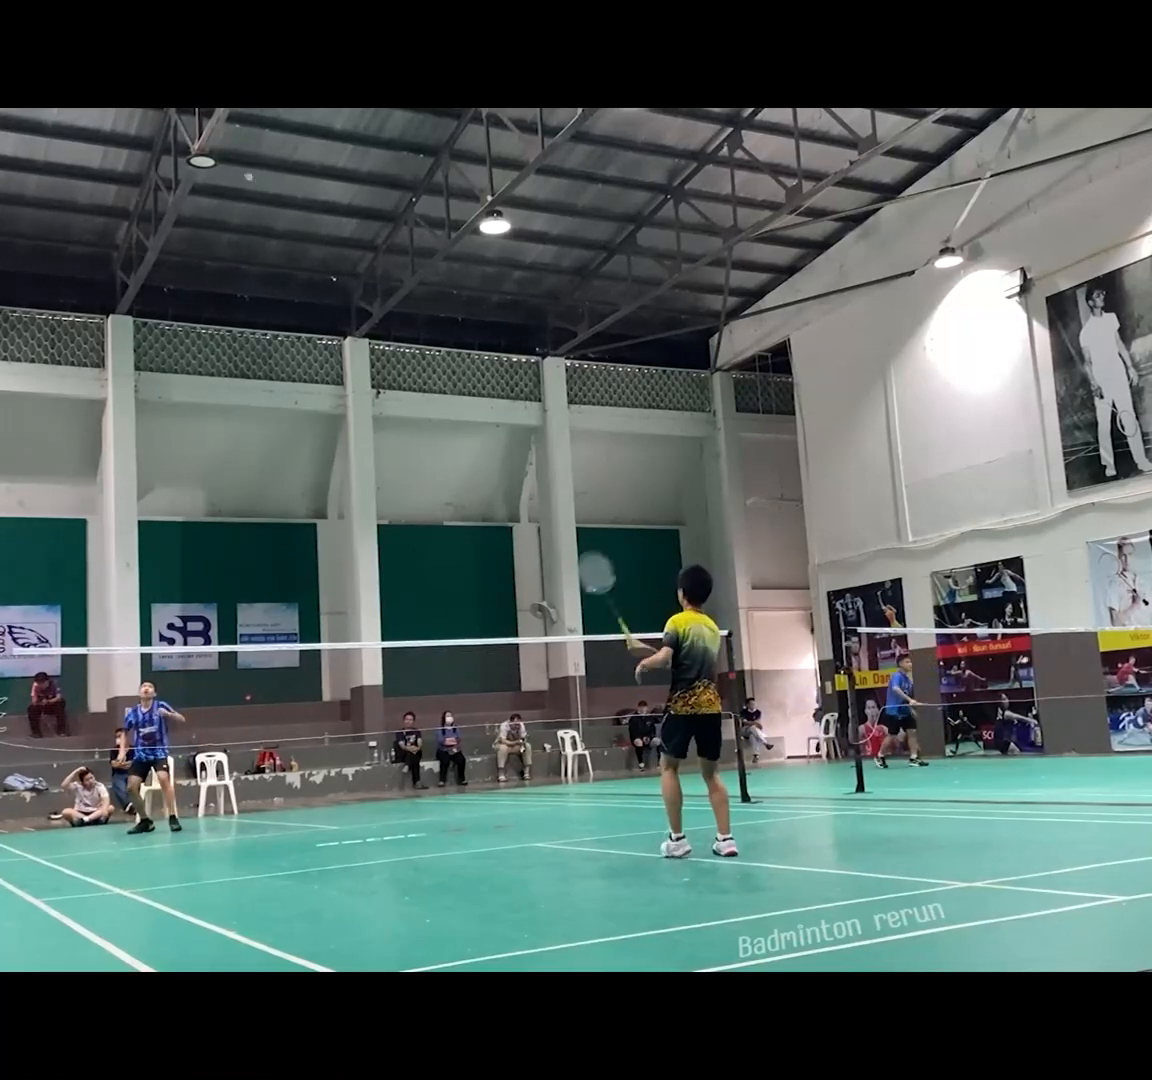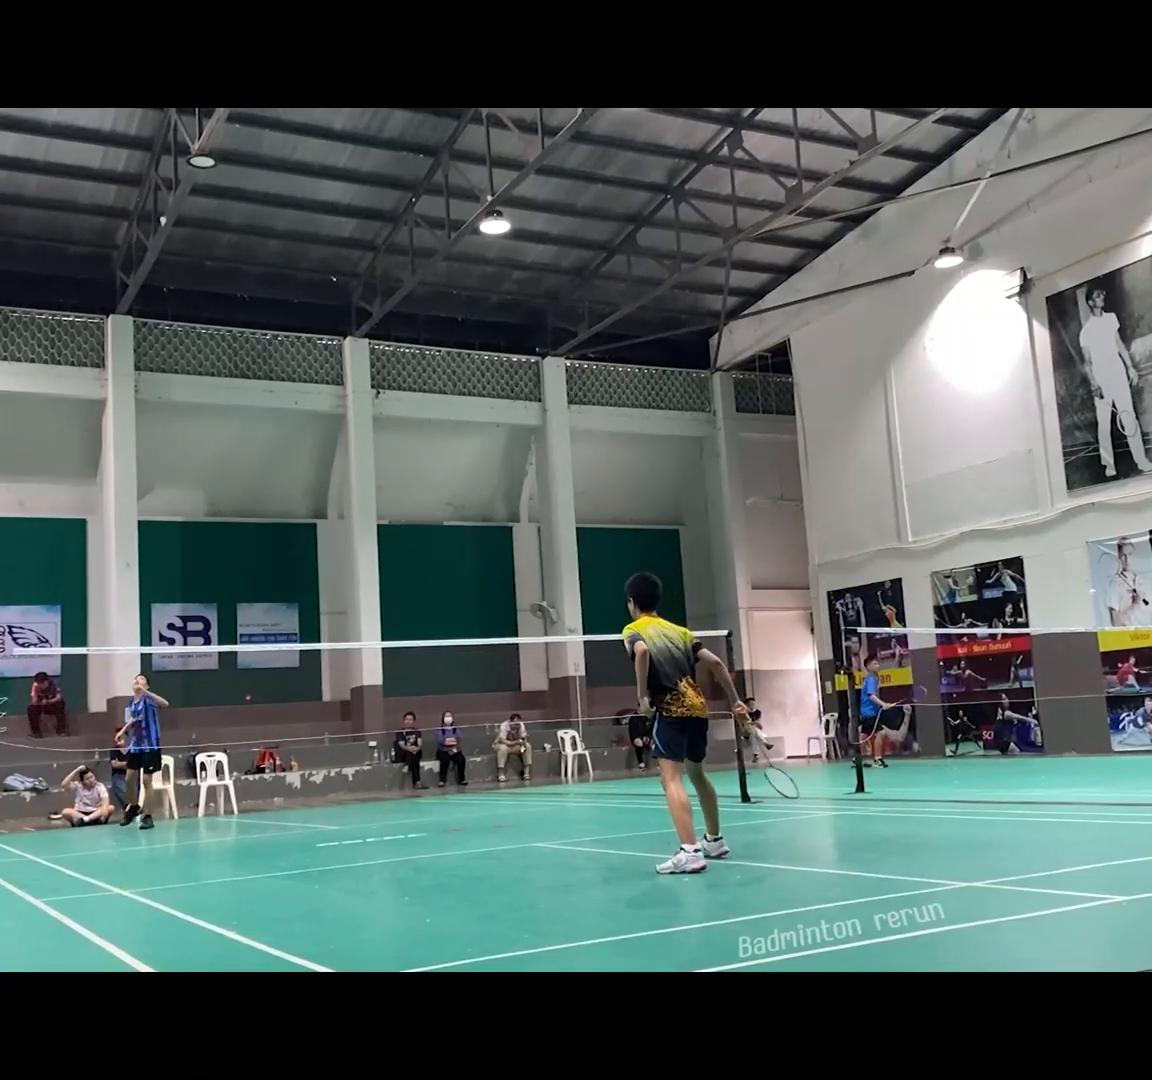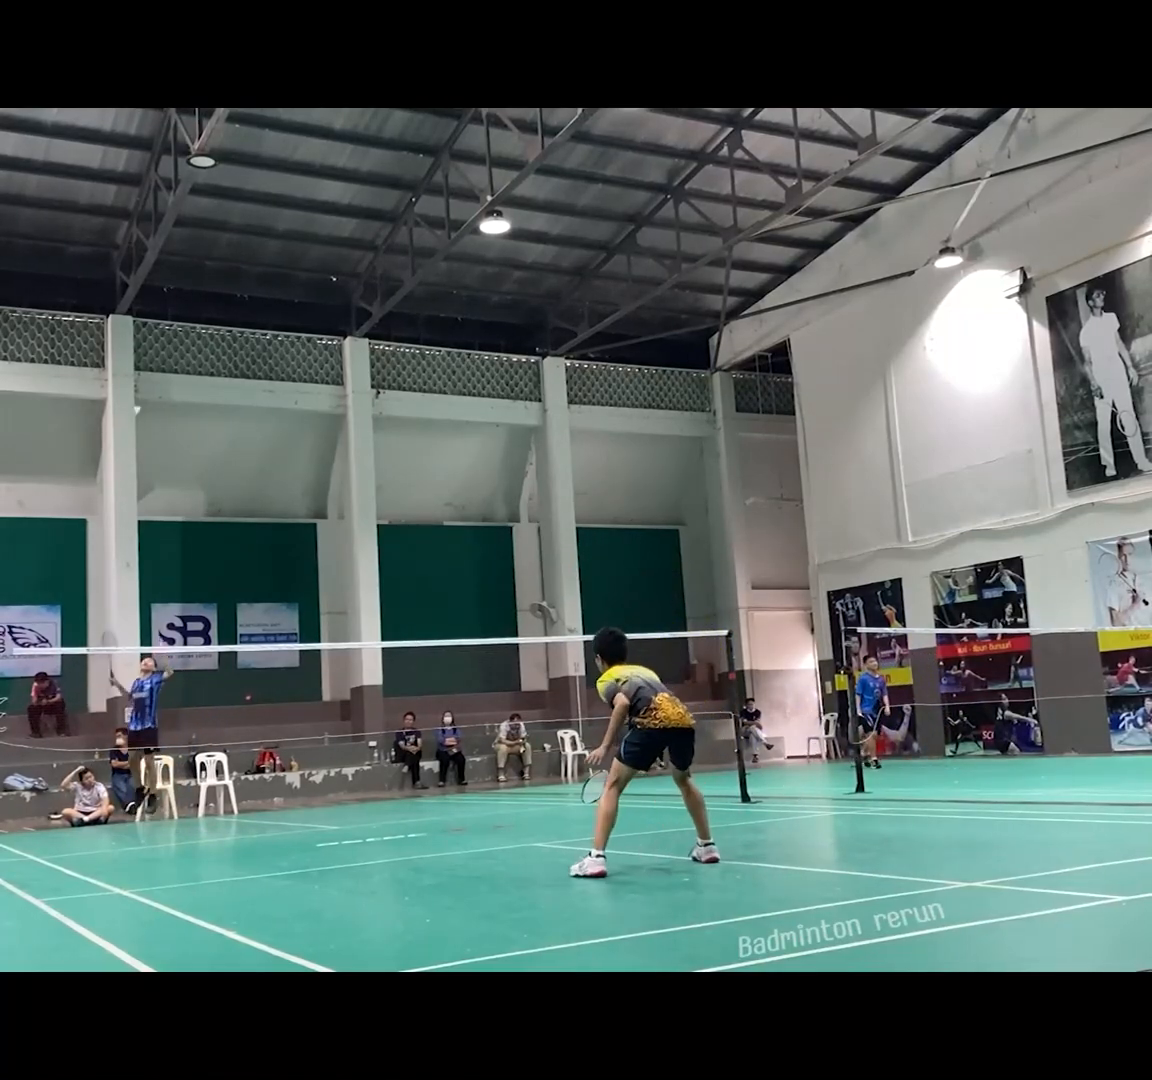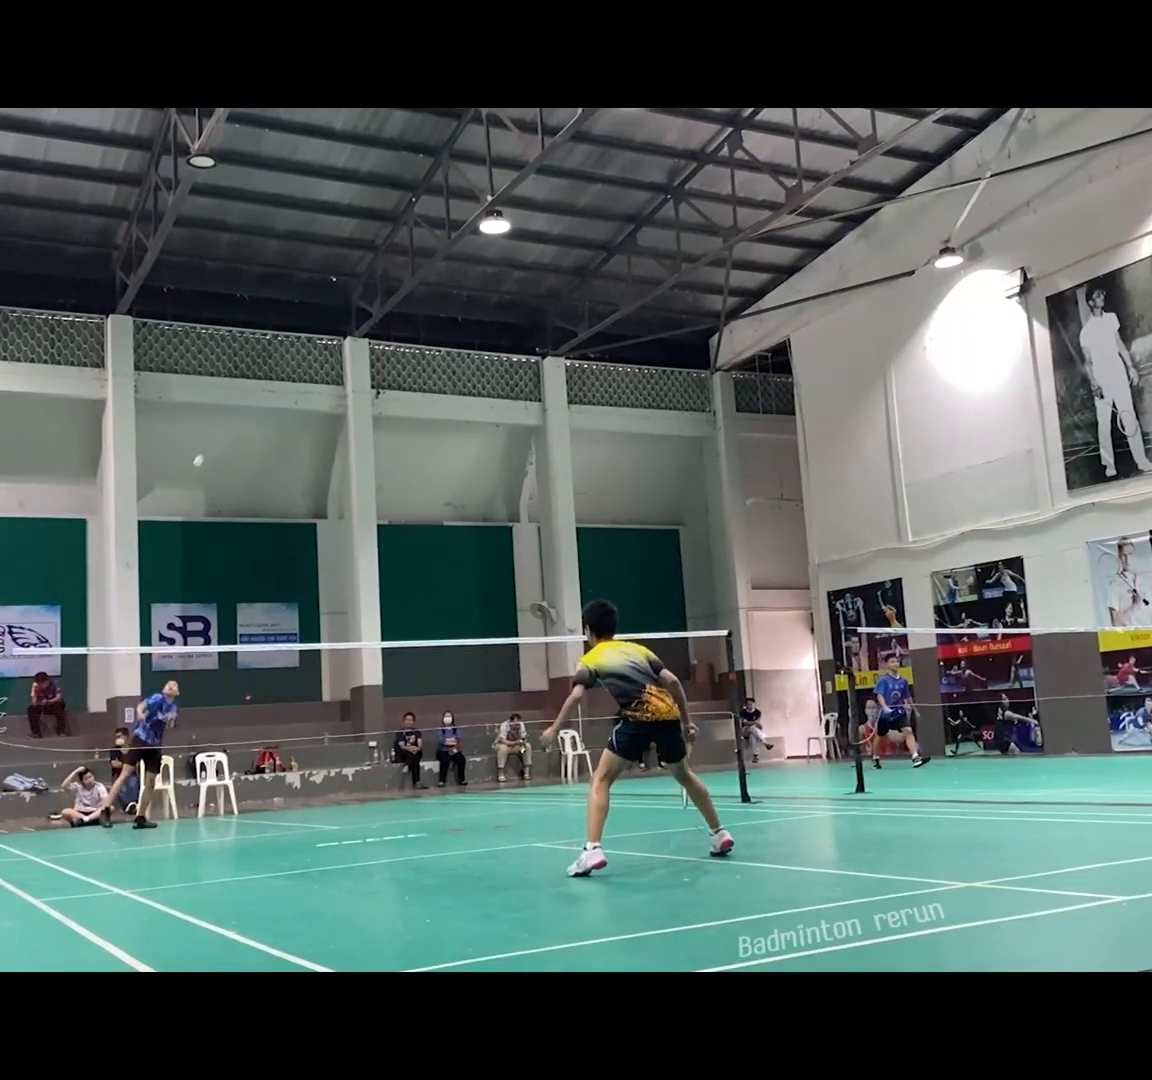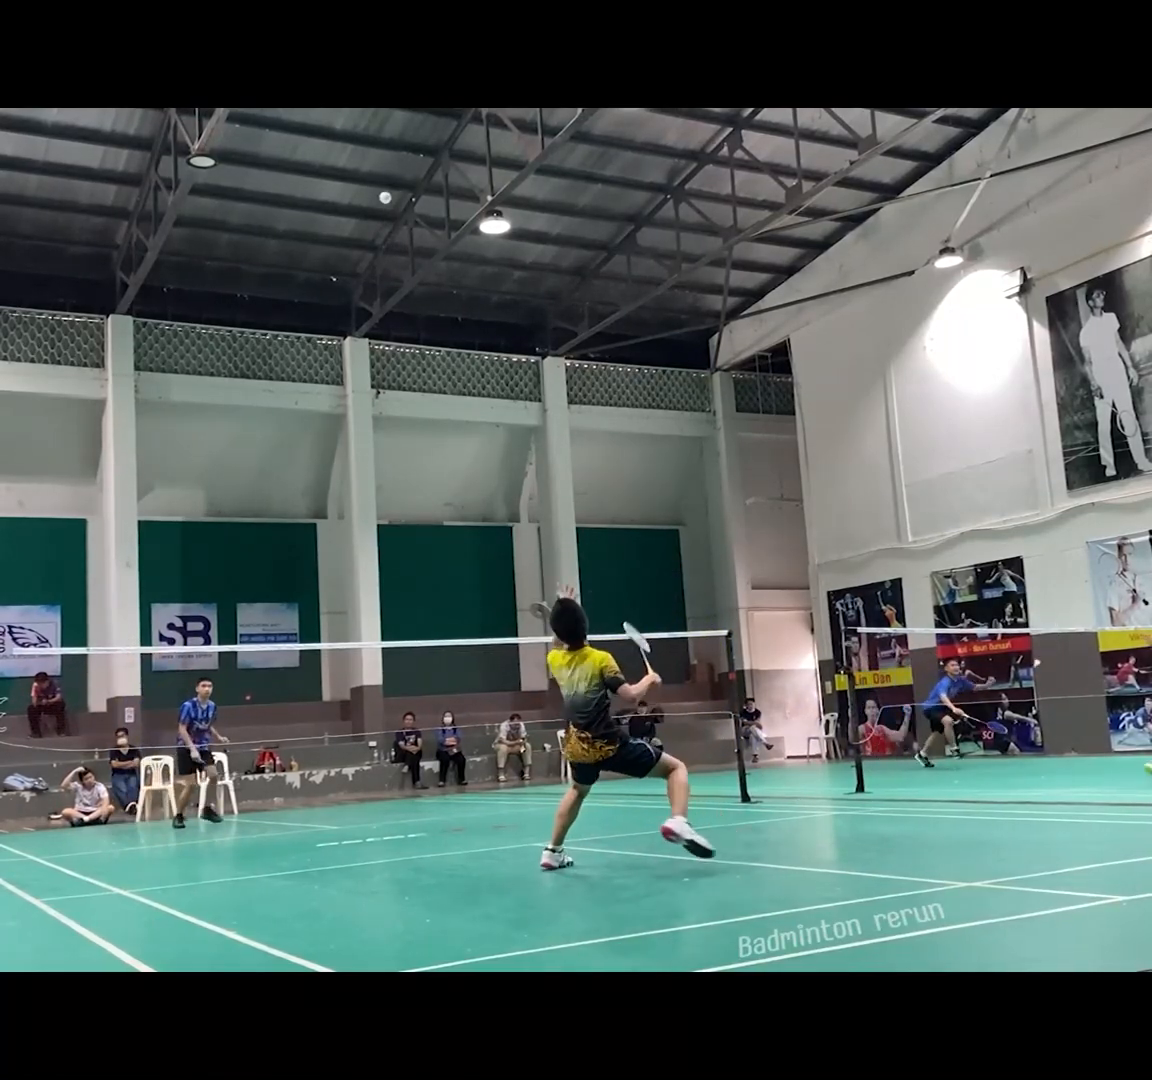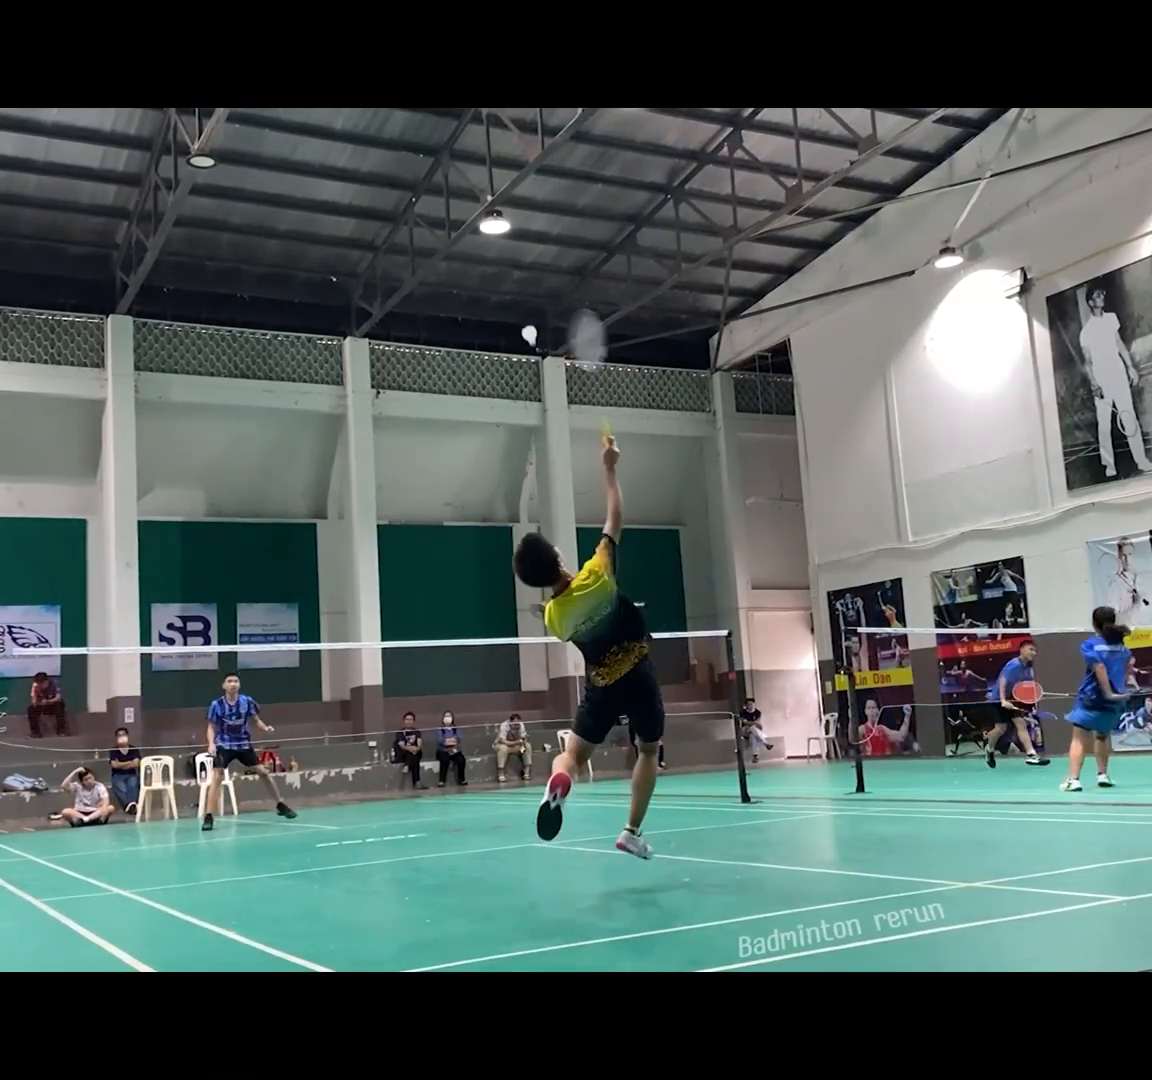
dt=0.5s
person 1, frame 1
left shoulder: (677, 622)
right shoulder: (712, 628)
left elbow: (664, 658)
left wrist: (643, 664)
right wrist: (645, 648)
left hip: (683, 705)
right hip: (711, 706)
left knee: (669, 768)
right knee: (711, 773)
left ankle: (676, 838)
right ankle: (725, 839)
person 1, frame 2
left shoulder: (633, 631)
right shoulder: (679, 631)
left elbow: (642, 650)
right elbow: (714, 662)
left wrist: (642, 694)
right wrist: (735, 700)
left hip: (670, 709)
right hip: (698, 708)
left knee: (670, 779)
right knee: (697, 773)
left ankle: (690, 851)
right ankle: (715, 839)
person 1, frame 3
left shoulder: (606, 680)
right shoulder: (645, 671)
left elbow: (622, 704)
left wrist: (604, 747)
left hip: (651, 723)
right hip: (683, 719)
left knee: (612, 788)
right knee: (683, 779)
left ankle: (596, 858)
right ankle: (706, 846)
person 1, frame 4
left shoulder: (590, 659)
right shoulder: (638, 649)
left elbow: (576, 696)
right elbow: (671, 681)
left wrist: (555, 727)
right wrist: (686, 719)
left hip: (637, 719)
right hip: (666, 715)
left knee: (600, 782)
right knee: (683, 775)
left ankle: (593, 850)
right ankle: (719, 834)
person 1, frame 5
left shoulder: (555, 659)
right shoulder: (601, 660)
left elbow: (558, 644)
right elbow: (630, 696)
left wrist: (564, 604)
right wrist: (648, 680)
left hip: (578, 749)
right hip: (610, 744)
left knee: (577, 791)
right knee: (676, 769)
left ankle: (553, 852)
right ankle: (678, 822)
person 1, frame 6
left shoulder: (554, 617)
right shoulder: (595, 578)
right elbow: (615, 518)
right wrist: (611, 468)
left hip: (601, 687)
right hip: (638, 675)
left knee: (572, 757)
right knee: (649, 755)
left ankle: (558, 781)
right ankle: (632, 832)
